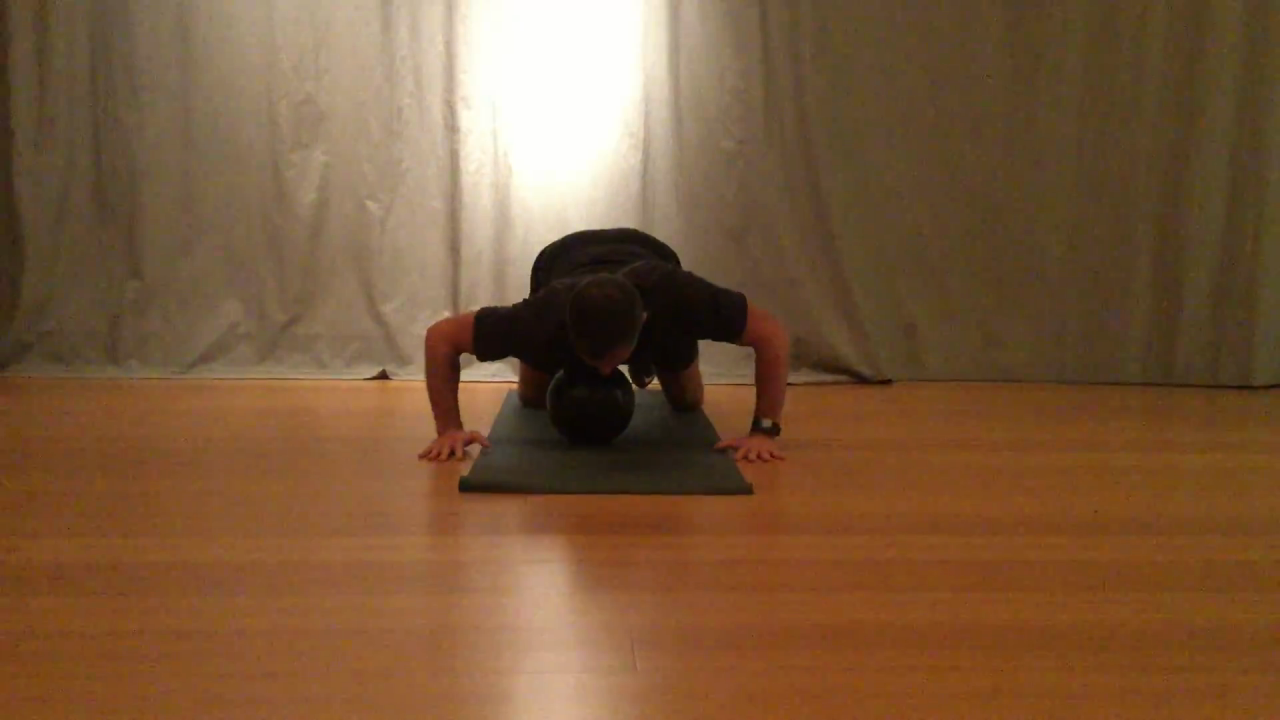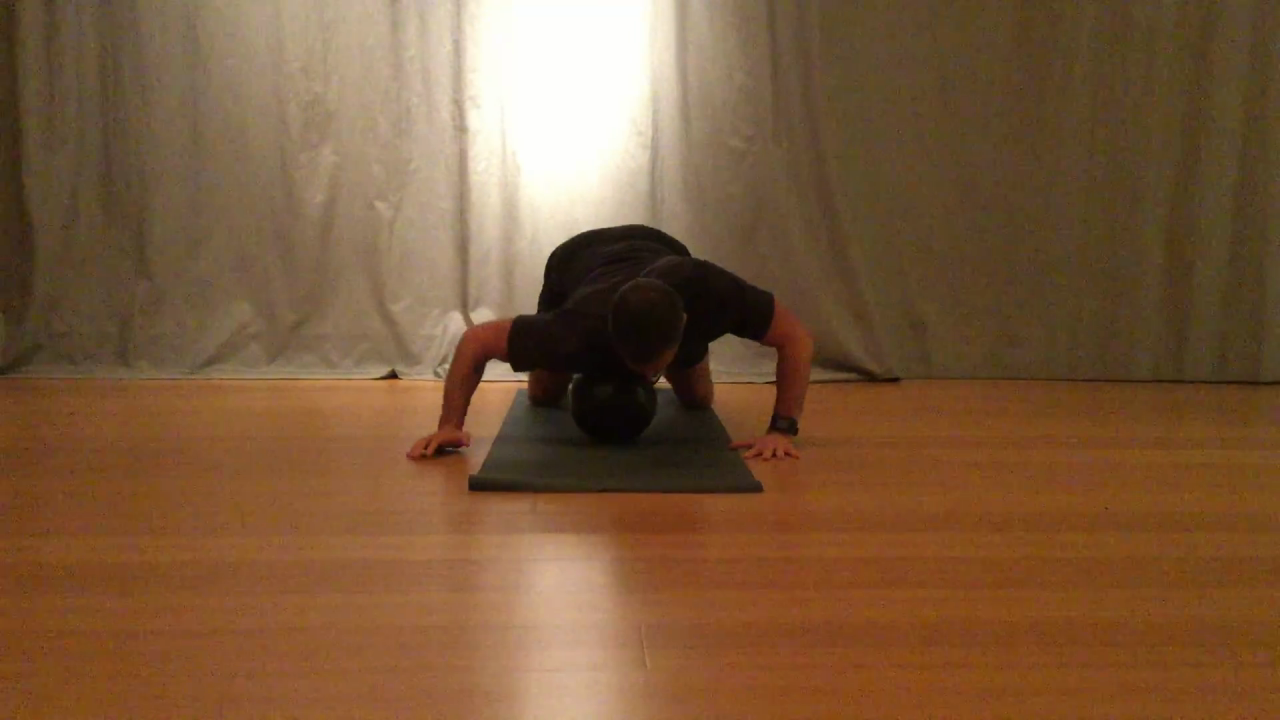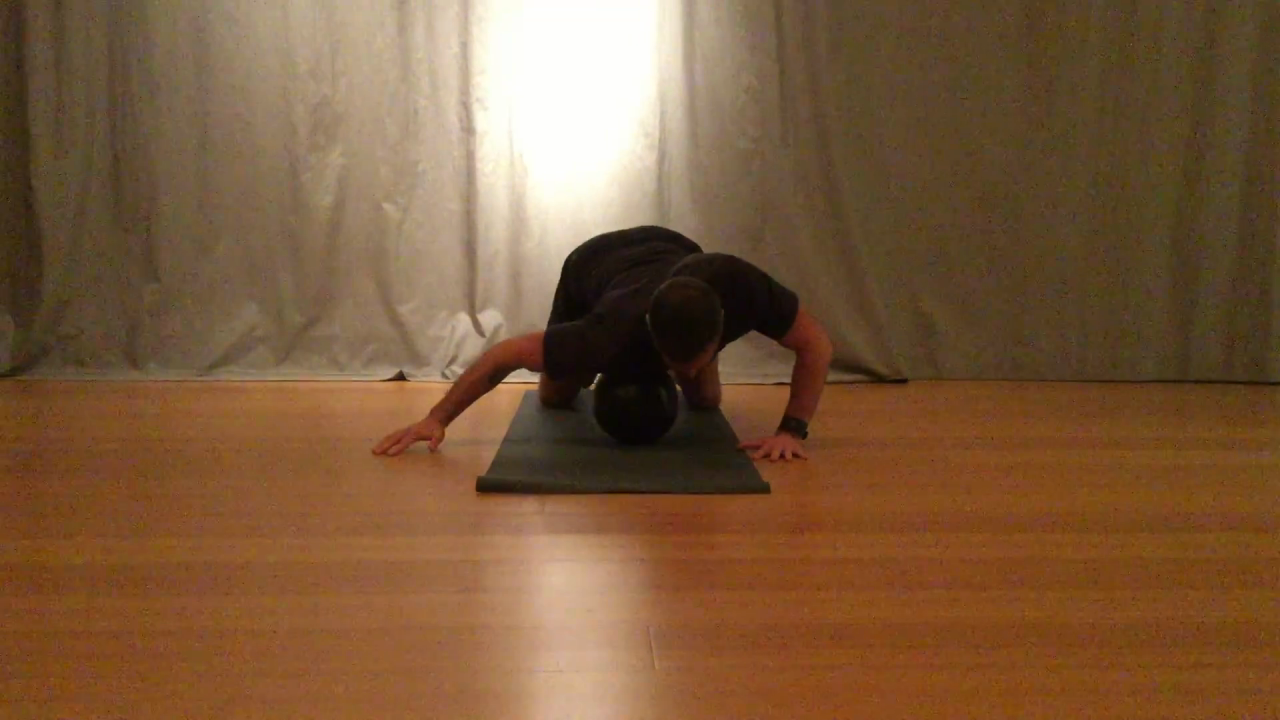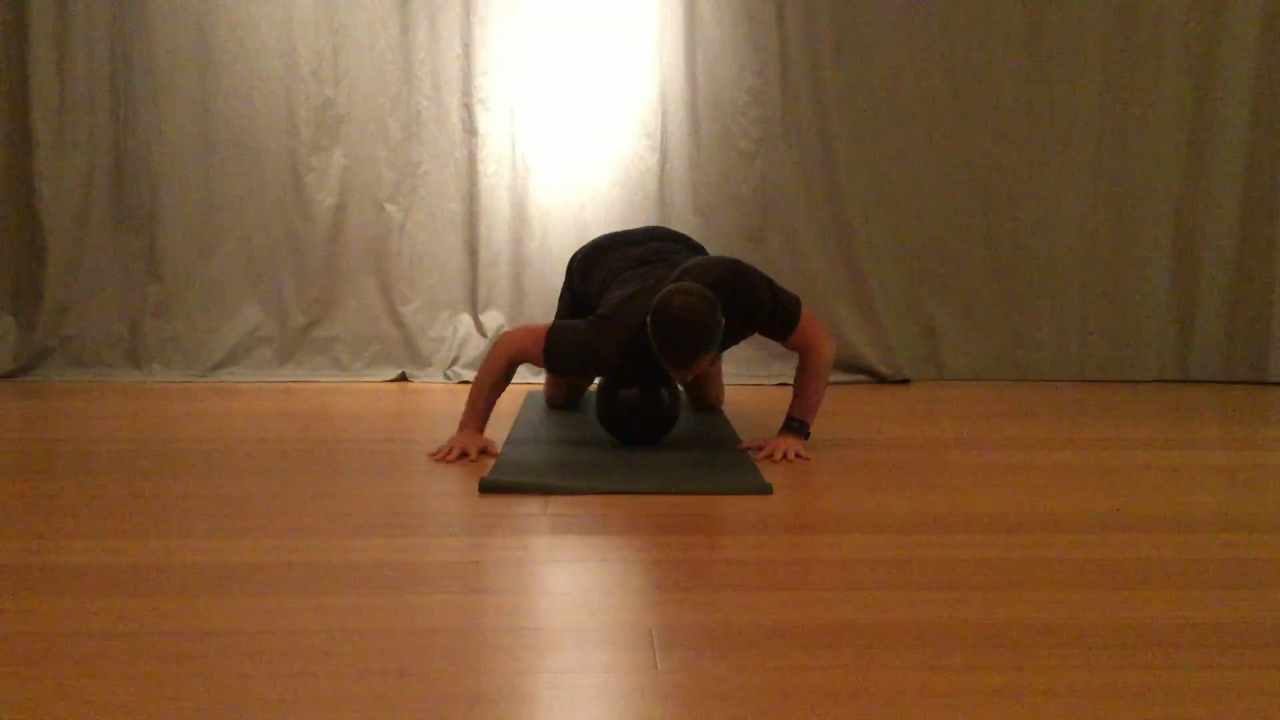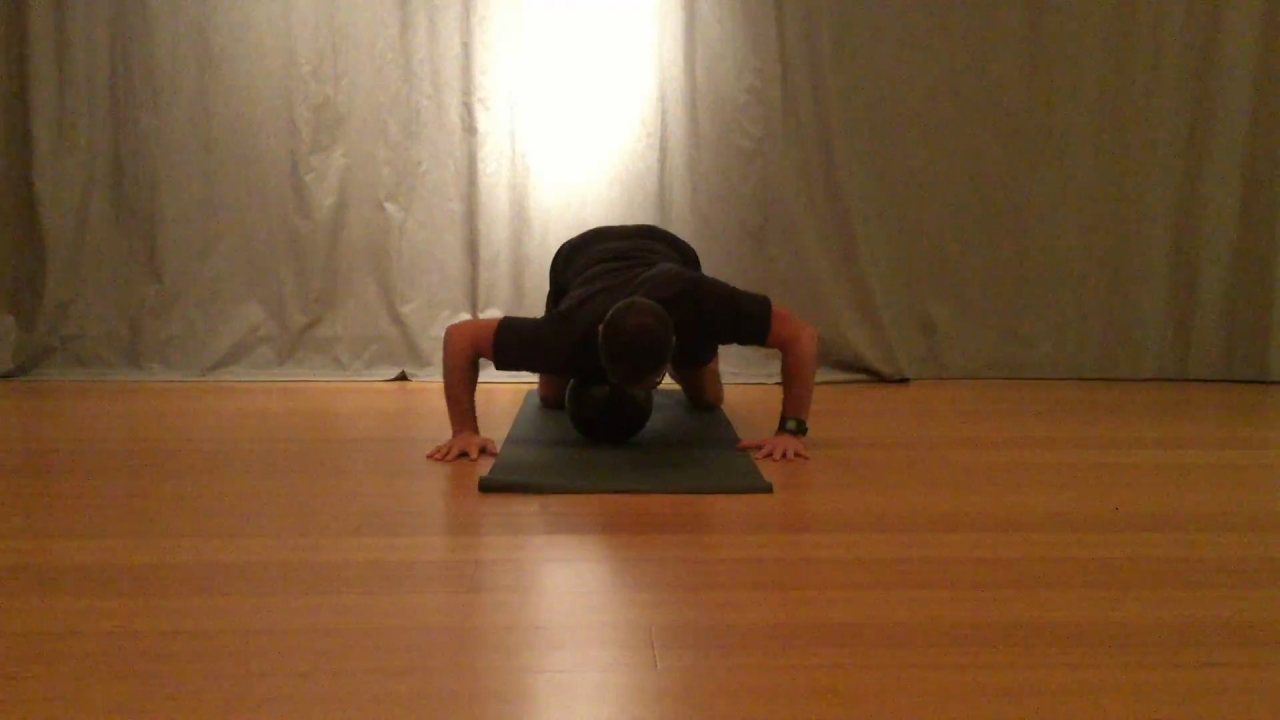
dt=0.7s
person 1, frame 1
left shoulder: (674, 295)
right shoulder: (545, 318)
left elbow: (773, 336)
right elbow: (440, 336)
left wrist: (764, 429)
right wrist: (448, 427)
left hip: (646, 258)
left knee: (688, 400)
right knee: (532, 396)
left ankle: (647, 363)
person 1, frame 2
left shoulder: (705, 289)
right shoulder: (578, 328)
left elbow: (797, 339)
right elbow: (475, 339)
left wrist: (782, 428)
right wrist: (450, 424)
left hip: (658, 252)
right hip: (575, 262)
left knee: (698, 398)
right knee: (543, 395)
person 1, frame 3
left shoulder: (737, 285)
right shoulder: (614, 330)
left elbow: (816, 345)
right elbow: (505, 353)
left wrist: (792, 429)
right wrist: (436, 419)
left hip: (672, 253)
right hip: (592, 266)
left knee: (706, 399)
right knee: (555, 397)
right ankle: (590, 368)
person 1, frame 4
left shoulder: (738, 289)
right shoulder: (615, 334)
left elbow: (819, 345)
right elbow: (509, 343)
left wrist: (794, 430)
right wrist: (471, 427)
left hip: (676, 253)
right hip: (595, 265)
left knee: (709, 400)
right knee: (560, 398)
right ankle: (604, 361)
person 1, frame 5
left shoulder: (696, 302)
right shoulder: (570, 333)
left elbow: (802, 337)
right elbow: (458, 337)
left wrist: (791, 429)
right wrist: (465, 430)
left hip: (666, 255)
right hip: (581, 258)
left knee: (708, 398)
right knee: (552, 398)
left ankle: (673, 369)
